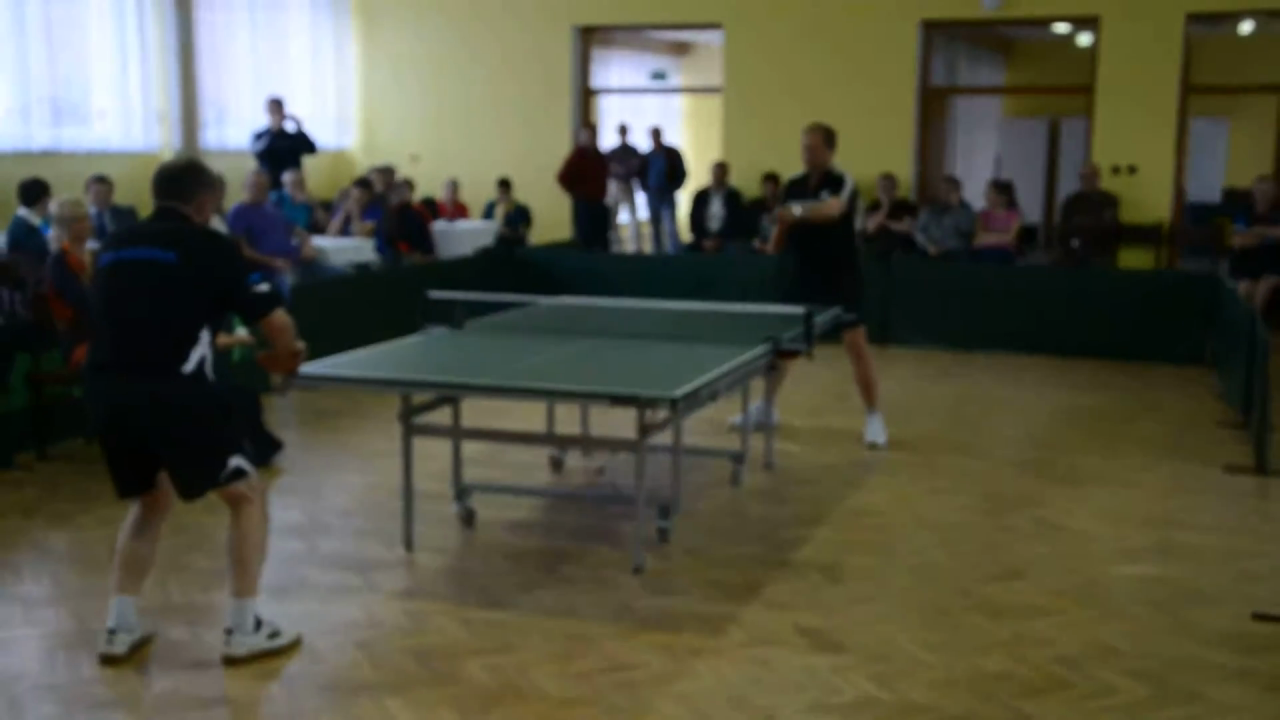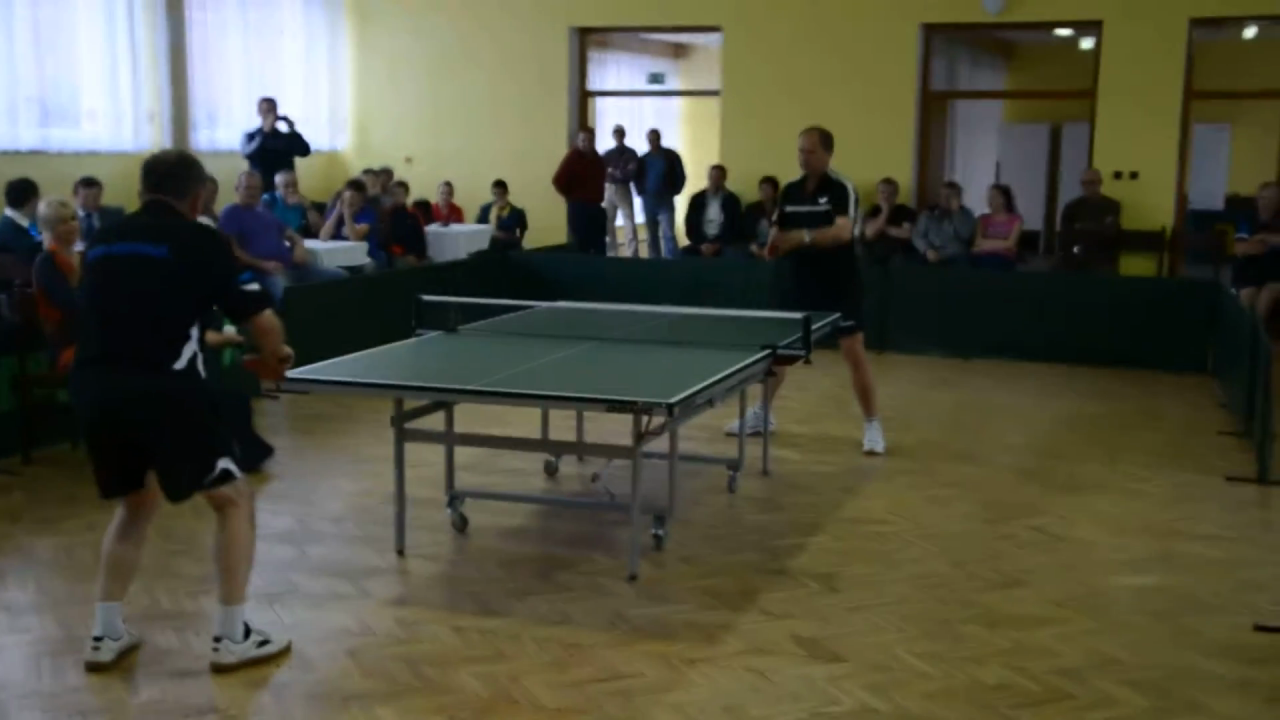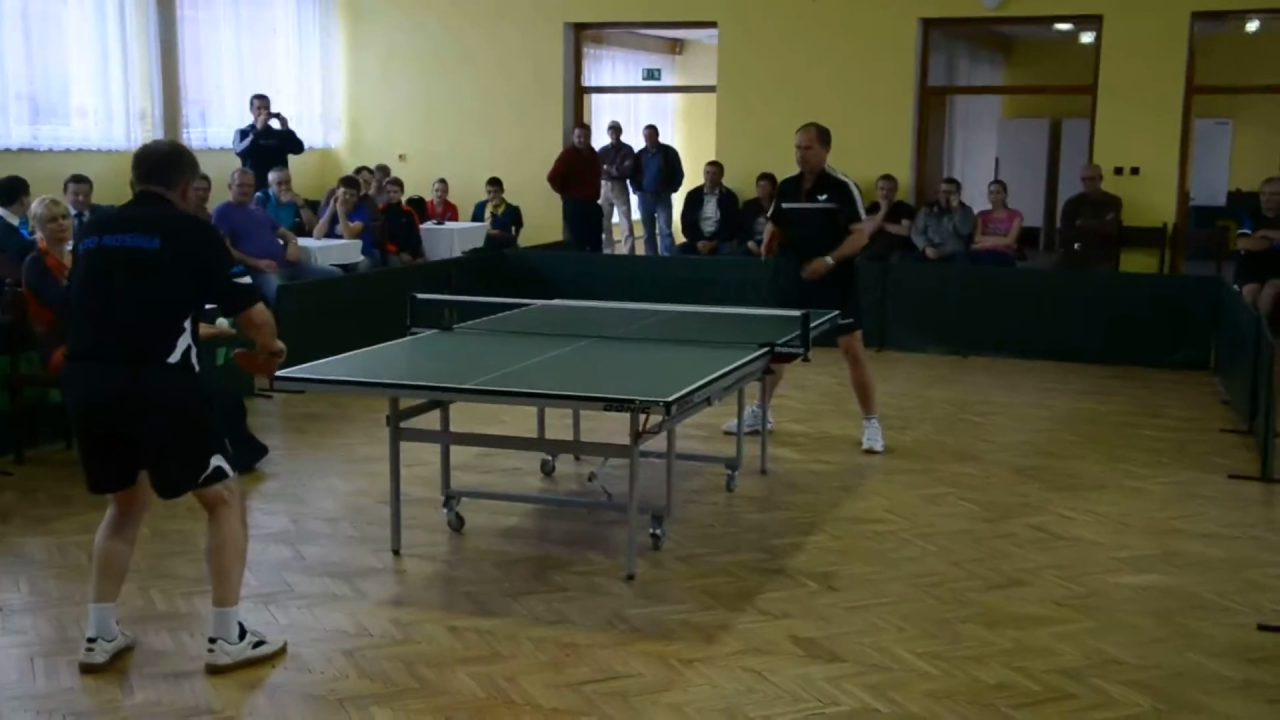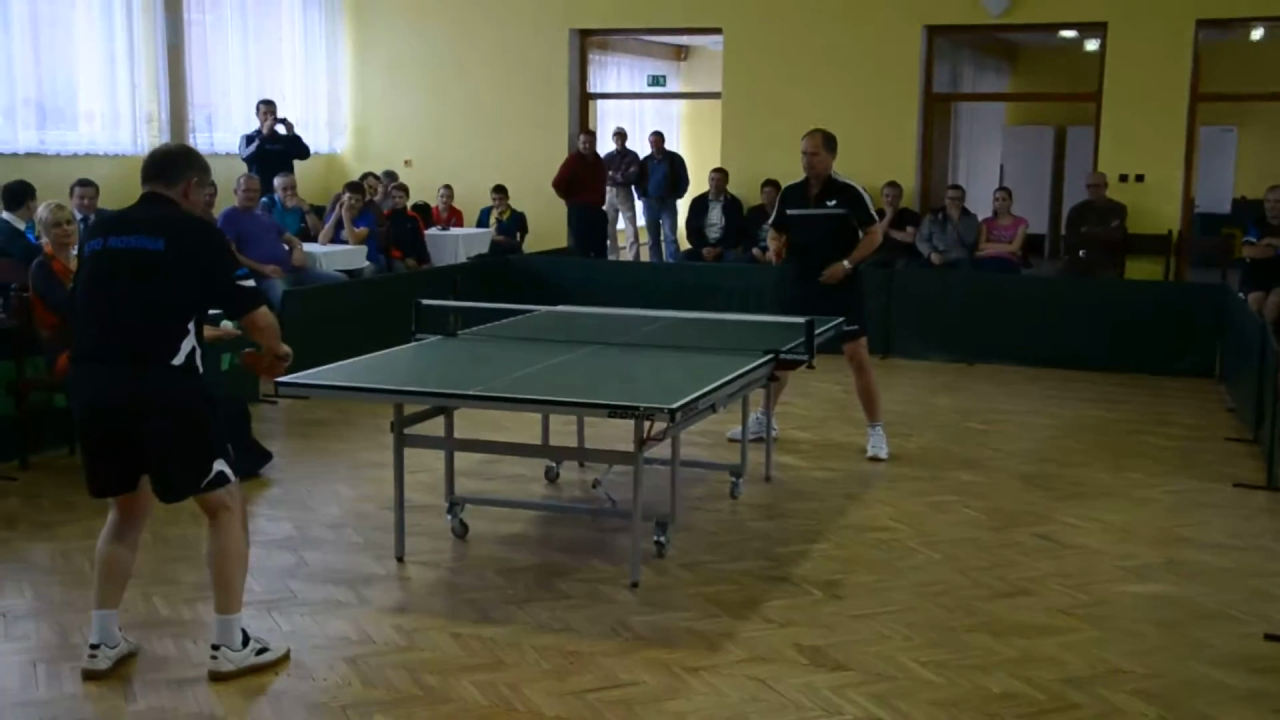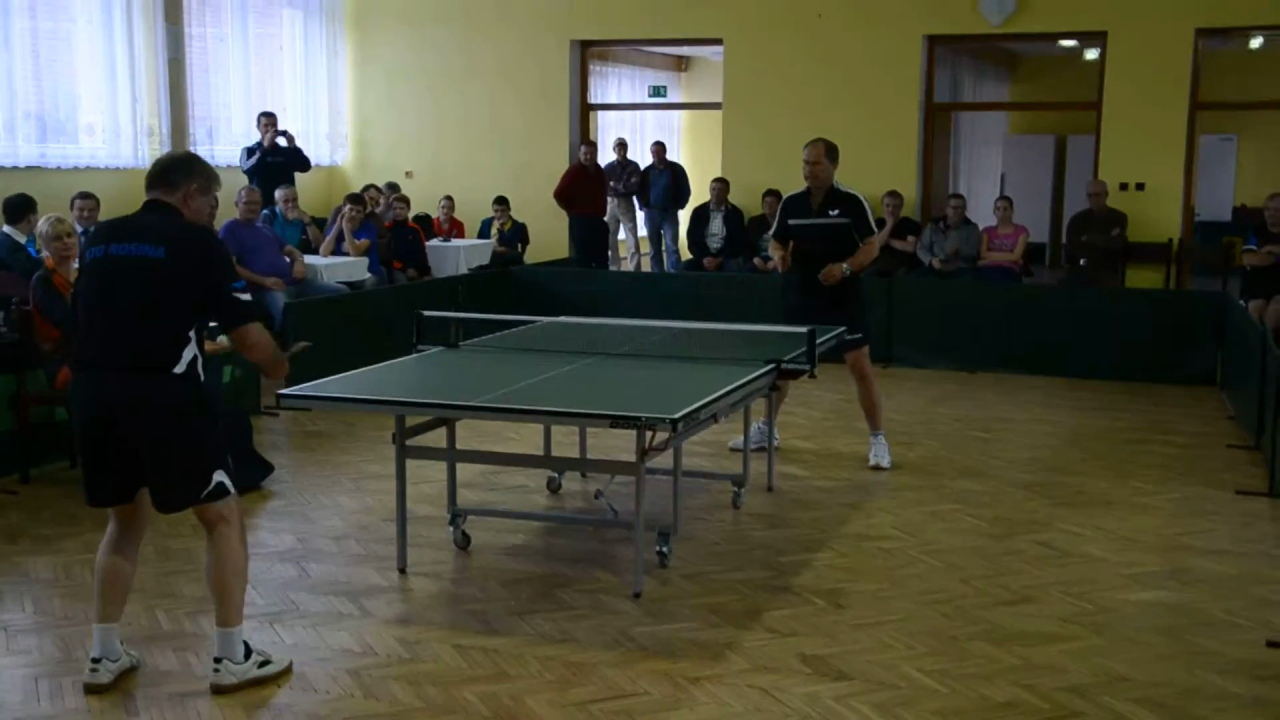
dt=0.2s
person 1, frame 1
left shoulder: (115, 247)
right shoulder: (210, 246)
right elbow: (276, 323)
right wrist: (290, 352)
left hip: (108, 393)
right hip: (174, 393)
left knee: (150, 501)
right knee: (248, 495)
left ankle: (119, 628)
right ankle: (243, 630)
person 1, frame 2
left shoulder: (103, 240)
right shoulder: (200, 241)
right elbow: (263, 322)
right wrist: (276, 355)
left hip: (95, 389)
right hip: (164, 390)
left knee: (135, 505)
right knee: (234, 499)
left ankle: (105, 635)
right ankle: (231, 638)
person 1, frame 3
left shoulder: (94, 232)
right shoulder: (192, 231)
right elbow: (254, 315)
right wrist: (270, 347)
left hip: (88, 383)
right hip: (157, 385)
left knee: (126, 503)
right knee: (226, 499)
left ankle: (99, 636)
right ankle: (227, 639)
person 1, frame 4
left shoulder: (100, 232)
right shoulder: (196, 233)
right elbow: (256, 319)
right wrist: (278, 352)
left hip: (92, 385)
right hip: (161, 387)
left knee: (127, 508)
right knee: (226, 505)
left ankle: (103, 643)
right ankle: (230, 646)
person 1, frame 5
left shoulder: (102, 238)
right shoulder: (197, 243)
right elbow: (245, 332)
right wrist: (278, 365)
left hip: (94, 393)
right hip: (161, 395)
left knee: (126, 520)
right knee: (223, 517)
left ankle: (104, 657)
right ankle: (232, 659)
person 2, frame 1
left shoulder: (842, 182)
right shoulder: (792, 185)
left elbow: (832, 211)
right elbow: (784, 225)
left wrist: (797, 212)
right wrist: (777, 239)
left hip: (839, 278)
right hip: (800, 278)
left knee: (856, 346)
left ankle: (873, 418)
right ankle: (766, 407)
person 2, frame 2
left shoulder: (841, 189)
right shoulder: (790, 190)
left elbow: (844, 233)
right elbow: (780, 229)
left wrist: (803, 237)
right wrist: (774, 244)
left hip: (837, 285)
right hip: (797, 285)
left knee: (853, 352)
left ankle: (872, 425)
right ankle: (762, 414)
person 2, frame 3
left shoulder: (842, 187)
right shoulder: (786, 187)
left elbow: (860, 234)
right elbow: (775, 224)
left wrist: (830, 260)
right wrist: (769, 240)
left hip: (835, 283)
right hip: (793, 282)
left knee: (853, 351)
left ankle: (871, 424)
right ankle: (760, 412)
person 2, frame 4
left shoulder: (850, 193)
right shoulder: (789, 193)
left elbow: (874, 235)
right elbow: (774, 231)
left wrist: (847, 264)
right wrist: (775, 247)
left hip: (841, 290)
right hip: (798, 289)
left knee: (858, 358)
left ankle: (876, 431)
right ankle: (764, 419)
person 2, frame 5
left shoulder: (852, 203)
right shoulder: (790, 203)
left elbow: (872, 246)
right elbow: (775, 242)
left wrist: (846, 268)
right wrist: (779, 256)
left hip: (842, 299)
right hip: (799, 299)
left knee: (860, 367)
left ankle: (878, 440)
right ankle: (766, 429)
